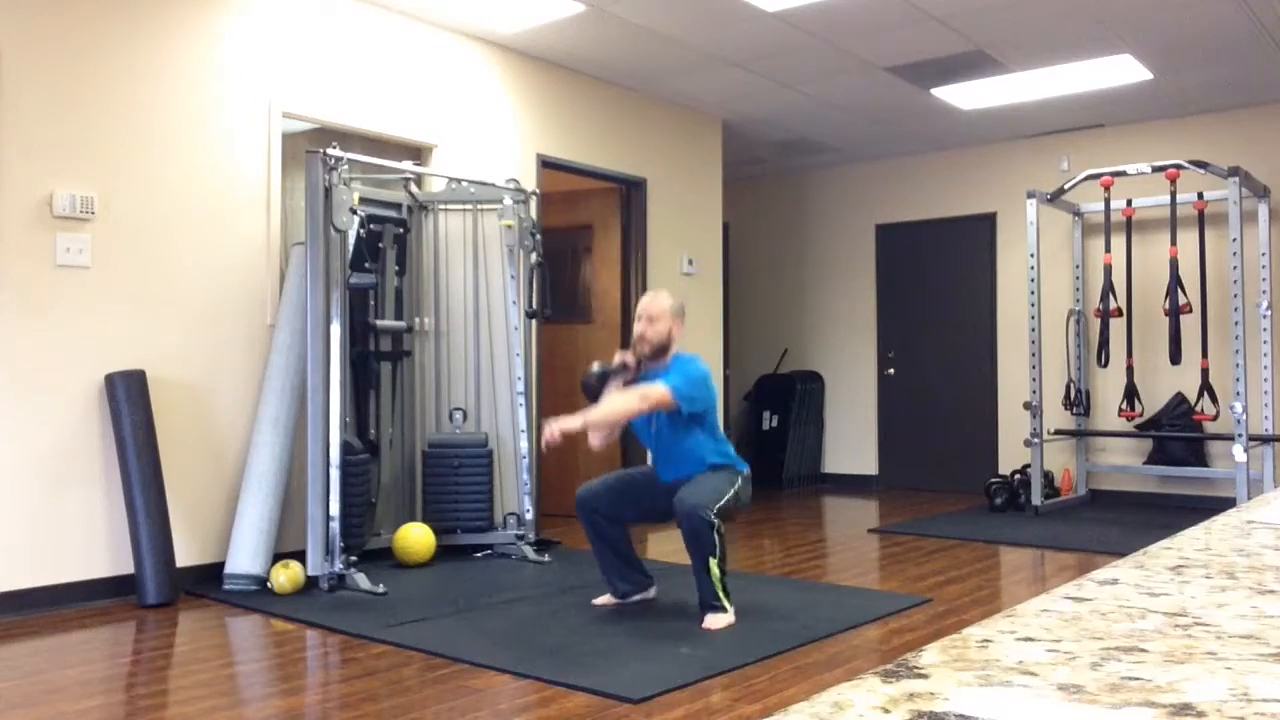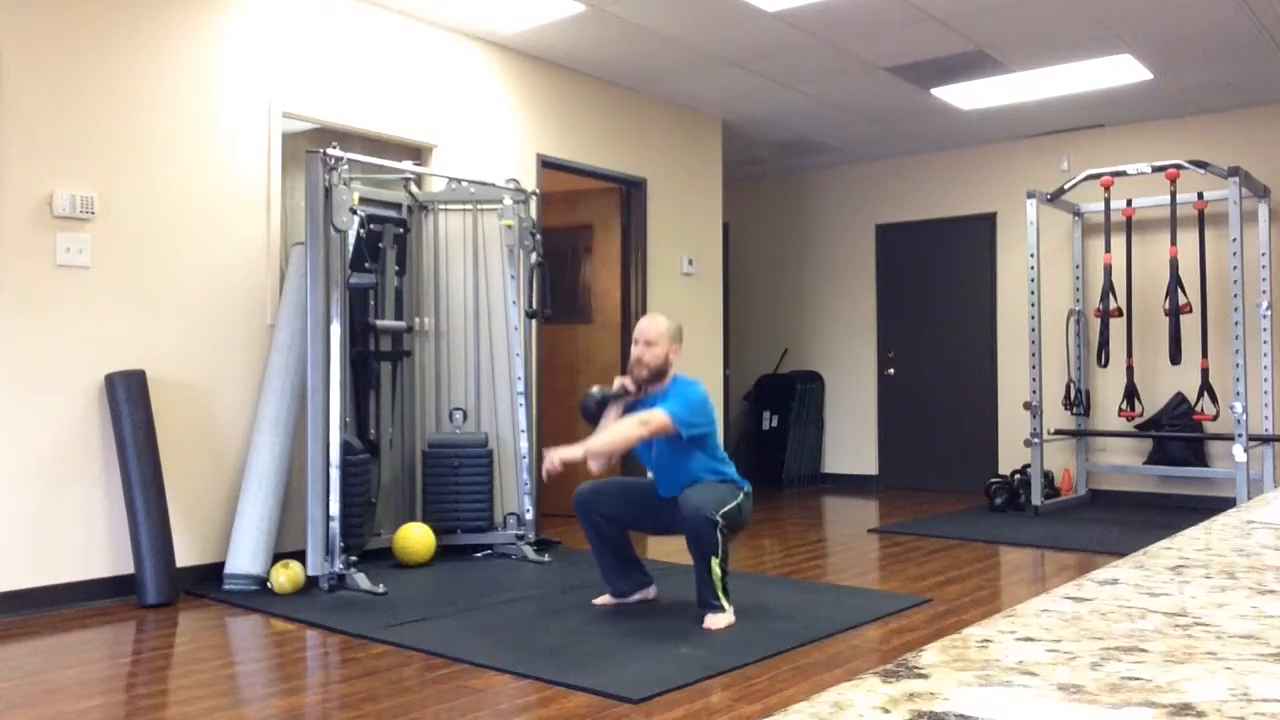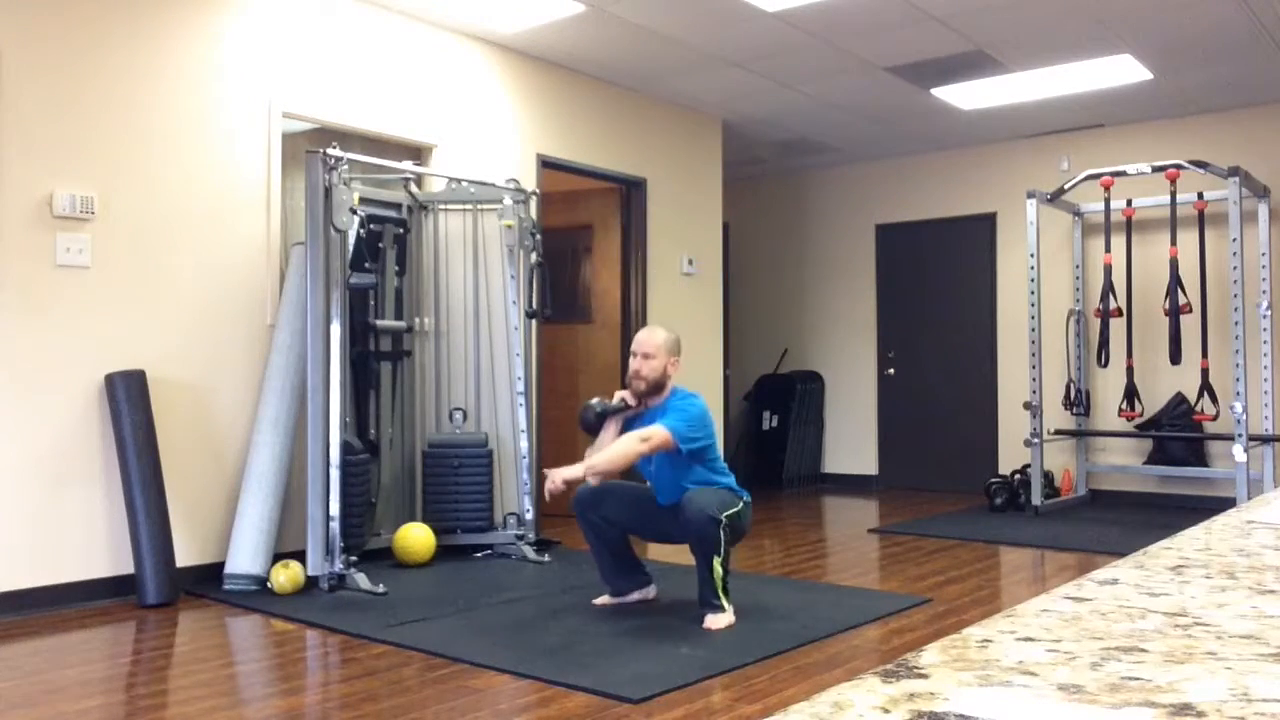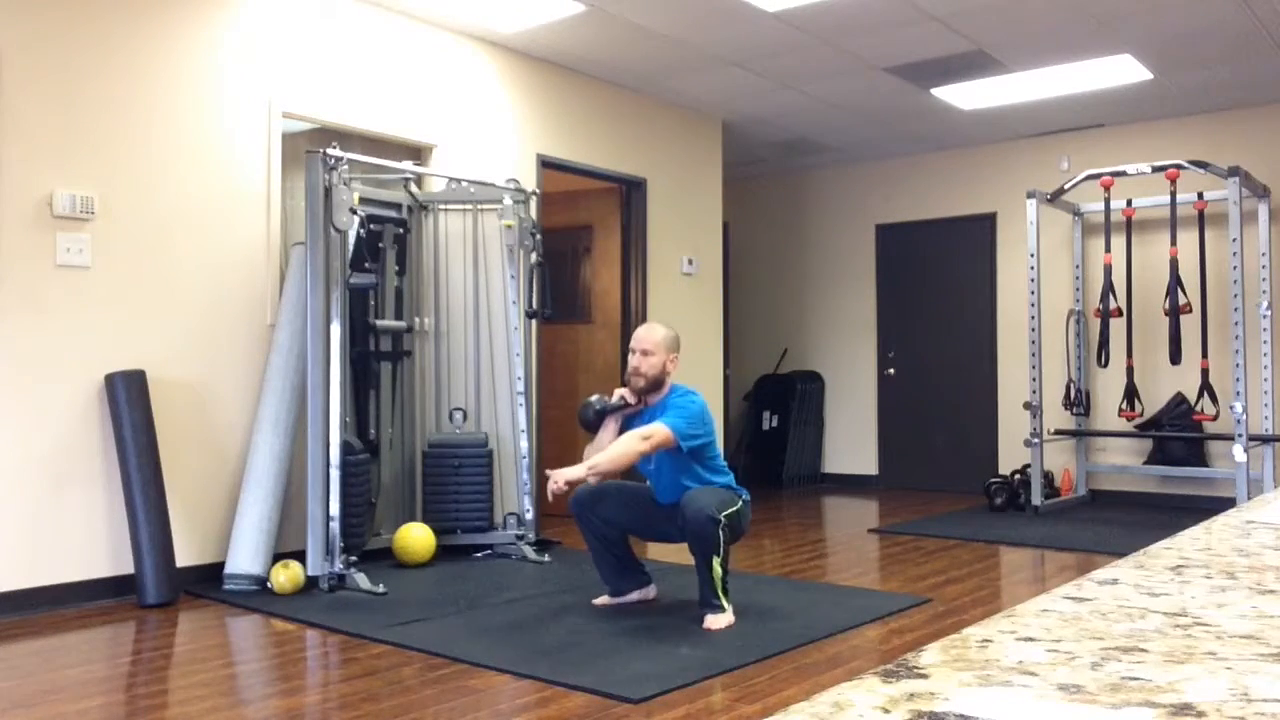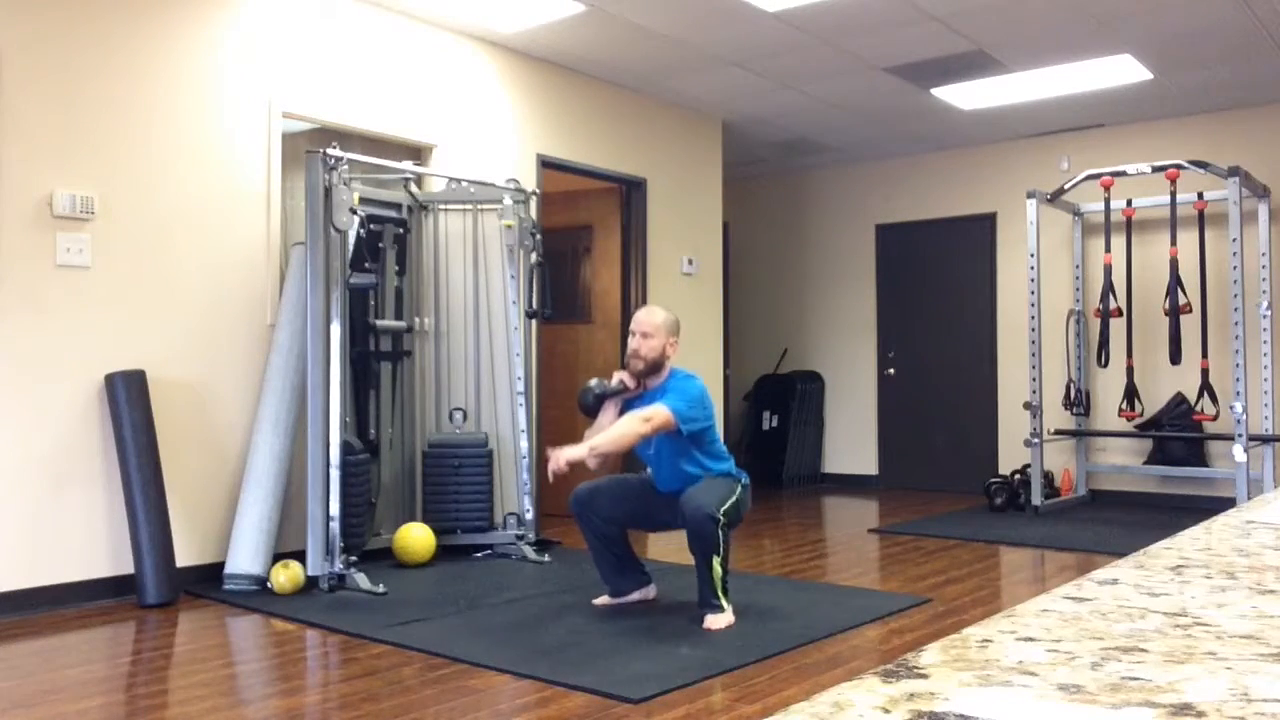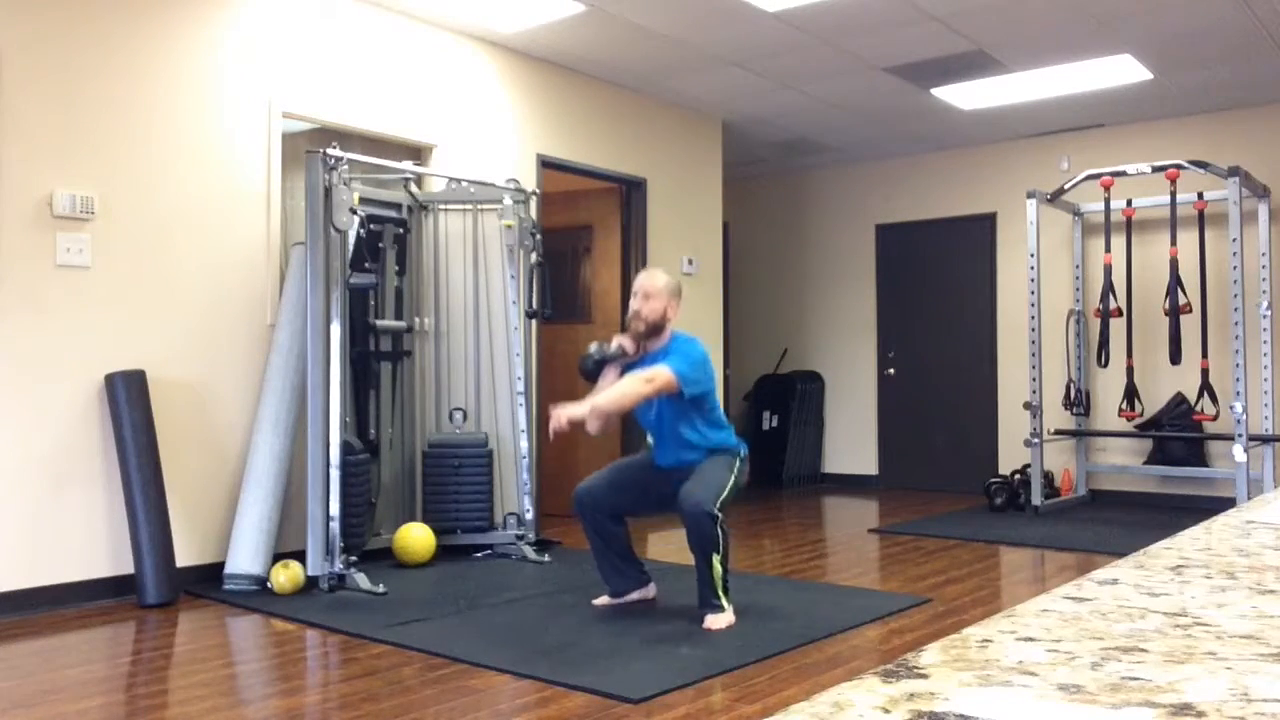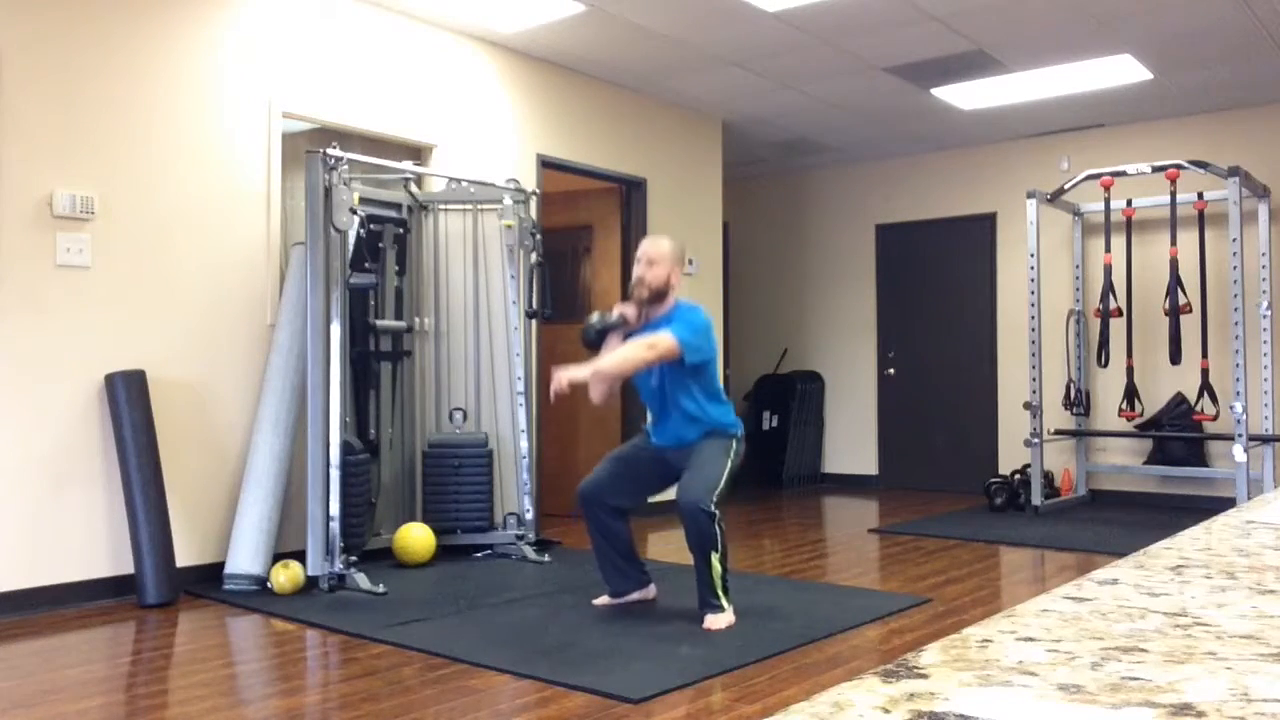
dt=0.1s
person 1, frame 1
left shoulder: (691, 374)
right shoulder: (632, 376)
left elbow: (643, 402)
right elbow: (599, 440)
left wrist: (575, 421)
right wrist: (615, 382)
left hip: (718, 477)
right hip: (666, 479)
left knee: (692, 506)
right knee: (591, 499)
left ankle: (717, 602)
right ankle: (632, 583)
person 1, frame 2
left shoulder: (690, 396)
right shoulder: (633, 397)
left elbow: (643, 427)
right elbow: (598, 463)
left wrist: (576, 451)
right wrist: (615, 406)
left hip: (720, 490)
left knee: (696, 508)
right knee: (589, 499)
left ankle: (717, 603)
right ankle: (632, 583)
person 1, frame 3
left shoulder: (688, 409)
right shoulder: (630, 411)
left elbow: (643, 443)
right elbow: (597, 475)
left wrist: (577, 470)
right wrist: (614, 418)
left hip: (720, 503)
left knee: (699, 508)
right knee: (588, 500)
left ankle: (717, 604)
right ankle: (632, 583)
person 1, frame 4
left shoulder: (688, 407)
right shoulder: (630, 408)
left elbow: (644, 442)
right elbow: (596, 474)
left wrist: (579, 471)
right wrist: (613, 416)
left hip: (719, 502)
left knee: (698, 508)
right knee: (586, 500)
left ankle: (717, 603)
right ankle: (631, 583)
person 1, frame 5
left shoulder: (687, 389)
right shoulder: (629, 391)
left elbow: (646, 425)
right elbow: (596, 458)
left wrist: (579, 450)
right wrist: (614, 400)
left hip: (717, 483)
right hip: (664, 489)
left knee: (698, 510)
right knee: (586, 500)
left ankle: (717, 603)
right ankle: (630, 584)
person 1, frame 6
left shoulder: (689, 353)
right shoulder: (630, 357)
left elbow: (648, 385)
right elbow: (596, 425)
left wrist: (580, 409)
right wrist: (613, 366)
left hip: (715, 458)
right hip: (664, 463)
left knee: (696, 504)
right knee: (590, 497)
left ankle: (716, 602)
right ankle: (630, 582)
person 1, frame 7
left shoulder: (692, 320)
right shoulder: (632, 326)
left elbow: (650, 350)
right elbow: (600, 394)
left wrist: (579, 371)
right wrist: (617, 333)
left hip: (711, 436)
right hip: (660, 439)
left knee: (695, 502)
right knee: (594, 493)
left ankle: (717, 604)
right ankle: (630, 583)
